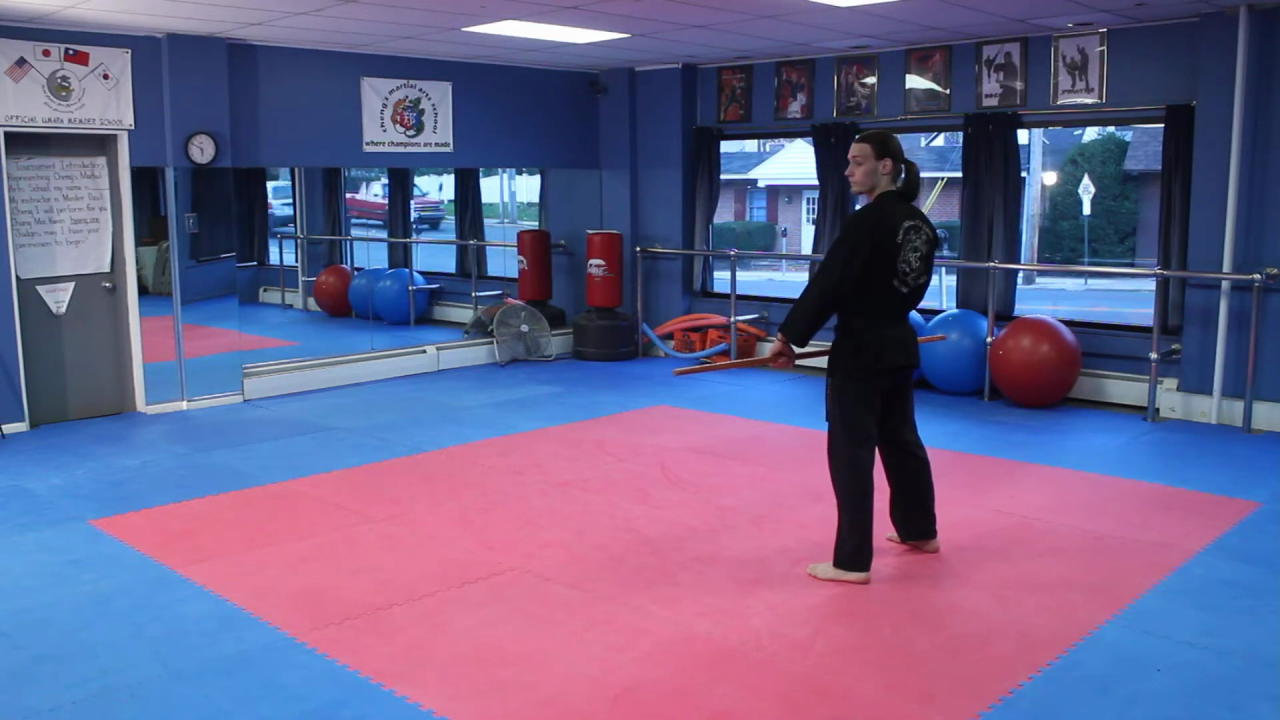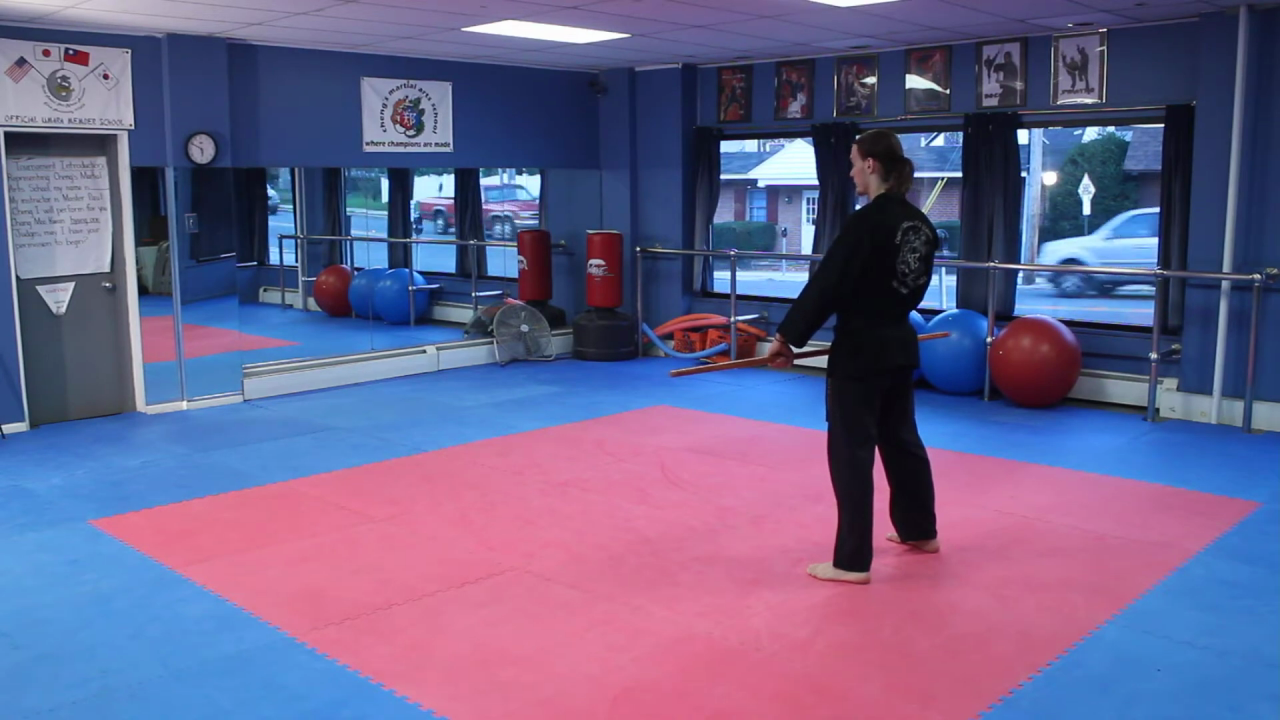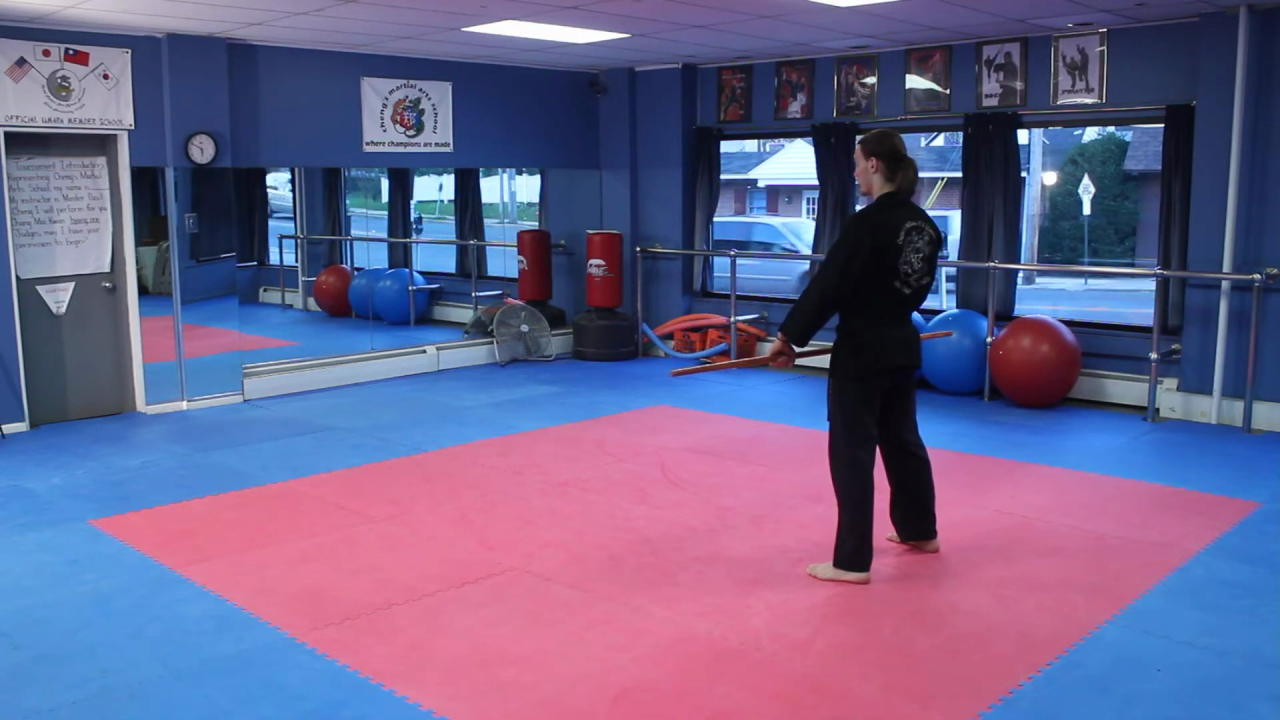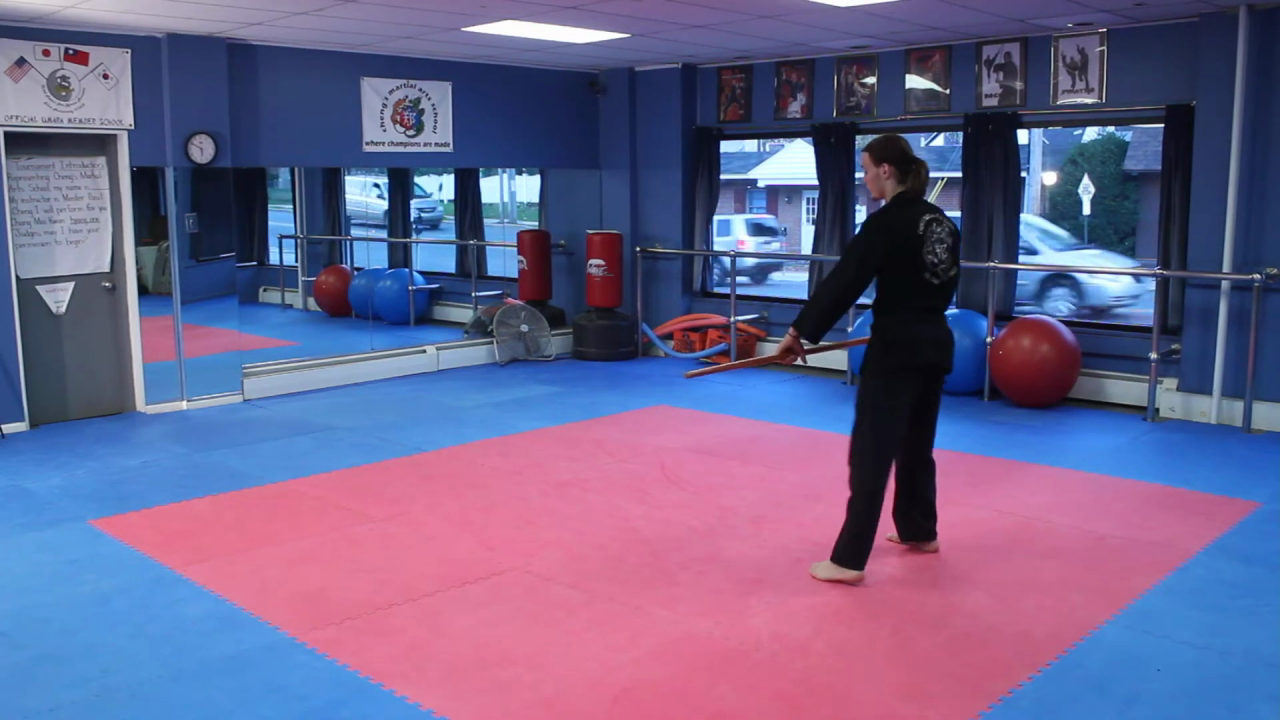
dt=0.5s
person 1, frame 1
left shoulder: (867, 222)
right shoulder: (919, 223)
left elbow: (827, 285)
left wrist: (788, 337)
left hip: (861, 349)
right hip: (899, 344)
left knee: (852, 451)
right knee: (900, 438)
left ankle: (853, 562)
right ankle: (920, 530)
person 1, frame 2
left shoulder: (865, 223)
right shoulder: (919, 223)
left elbow: (825, 286)
left wrist: (786, 337)
left hip: (860, 350)
right hip: (899, 345)
left knee: (852, 451)
right knee: (901, 438)
left ankle: (852, 561)
right ankle: (921, 530)
person 1, frame 3
left shoulder: (867, 223)
right shoulder: (923, 223)
left elbow: (827, 285)
left wrist: (788, 337)
left hip: (862, 349)
right hip: (902, 345)
left knee: (853, 451)
right knee: (902, 438)
left ankle: (853, 562)
right ankle: (920, 531)
person 1, frame 4
left shoulder: (887, 221)
right shoulder: (940, 219)
left elbow: (845, 280)
left wrist: (801, 331)
left hip: (896, 346)
right hip: (935, 342)
left knee: (873, 447)
right knee: (916, 443)
left ankle: (850, 560)
right ankle: (919, 531)
